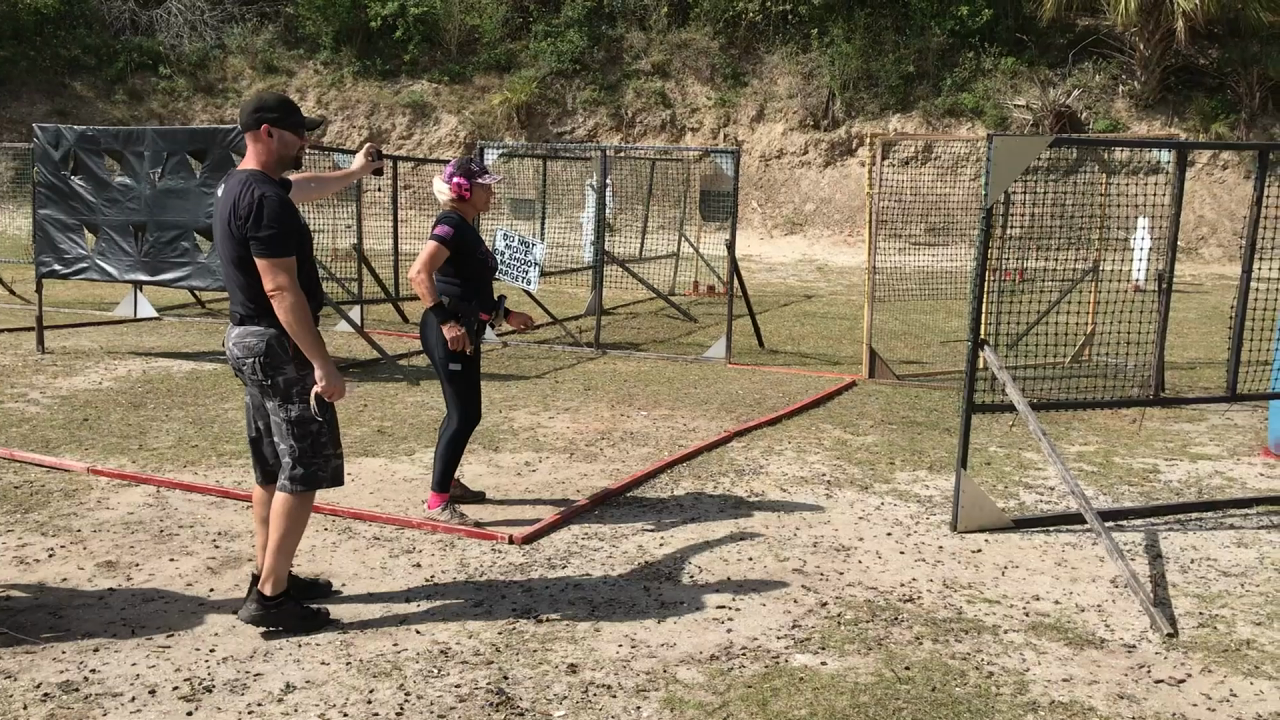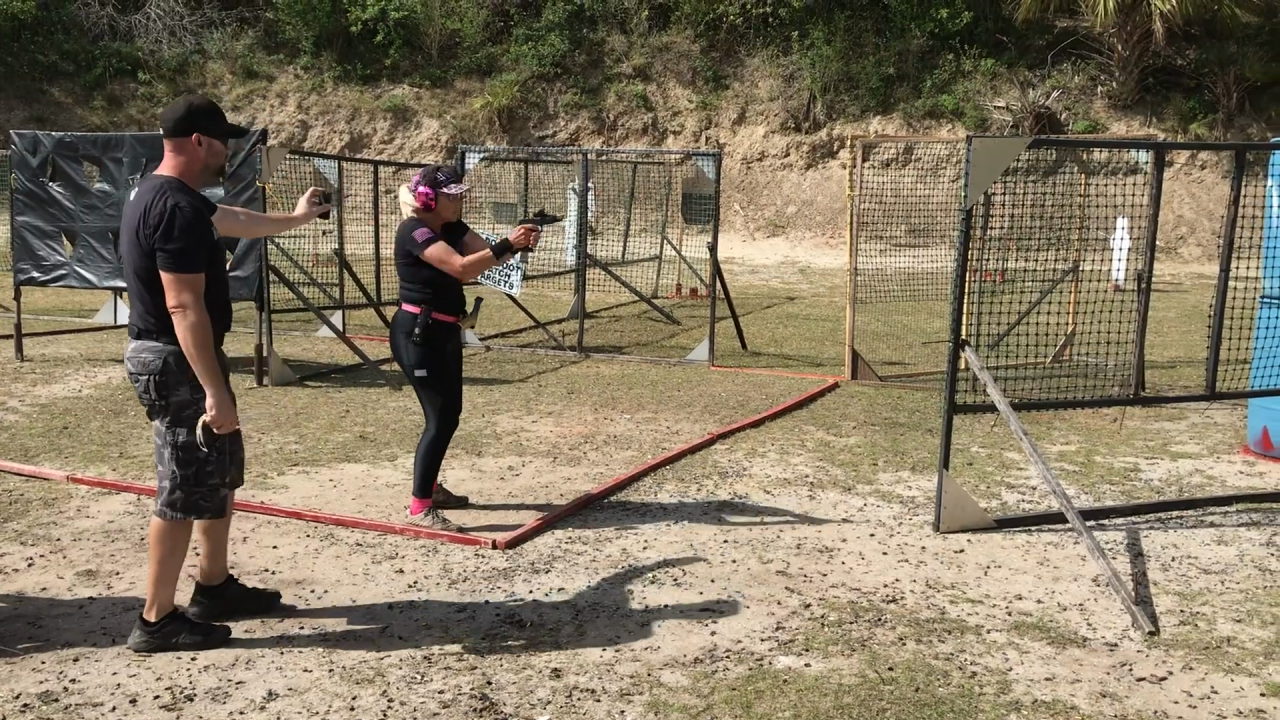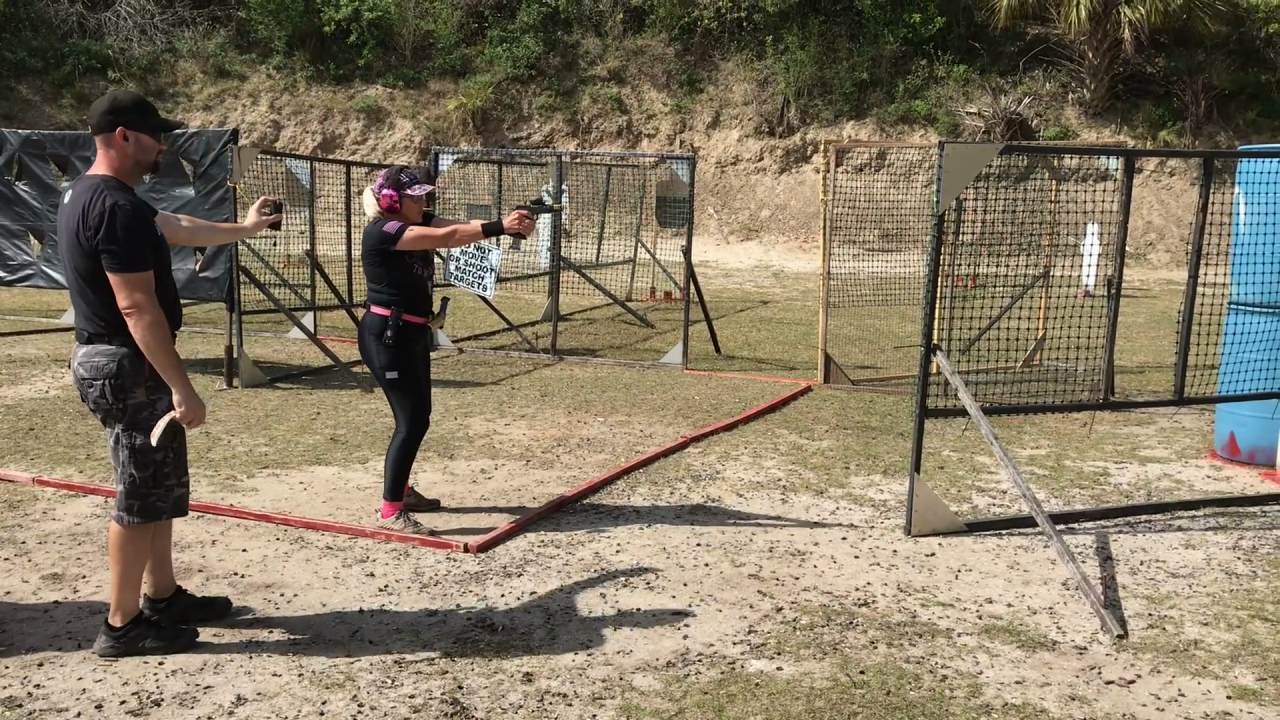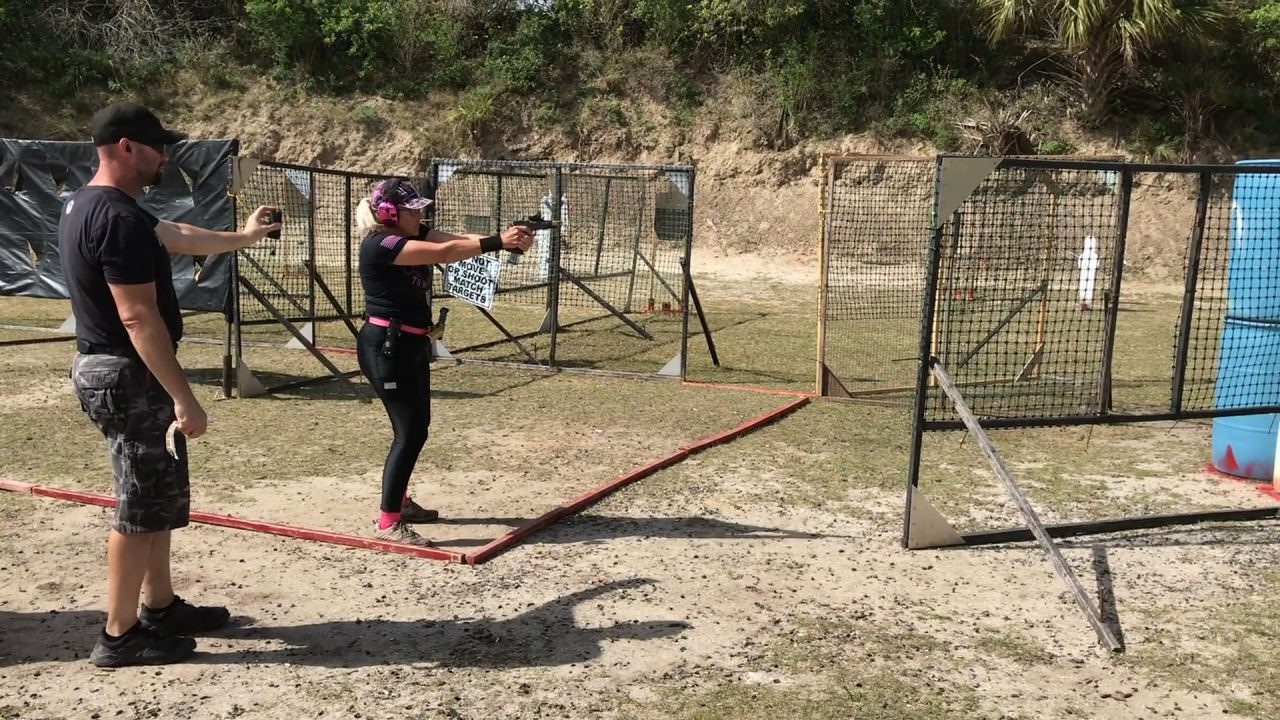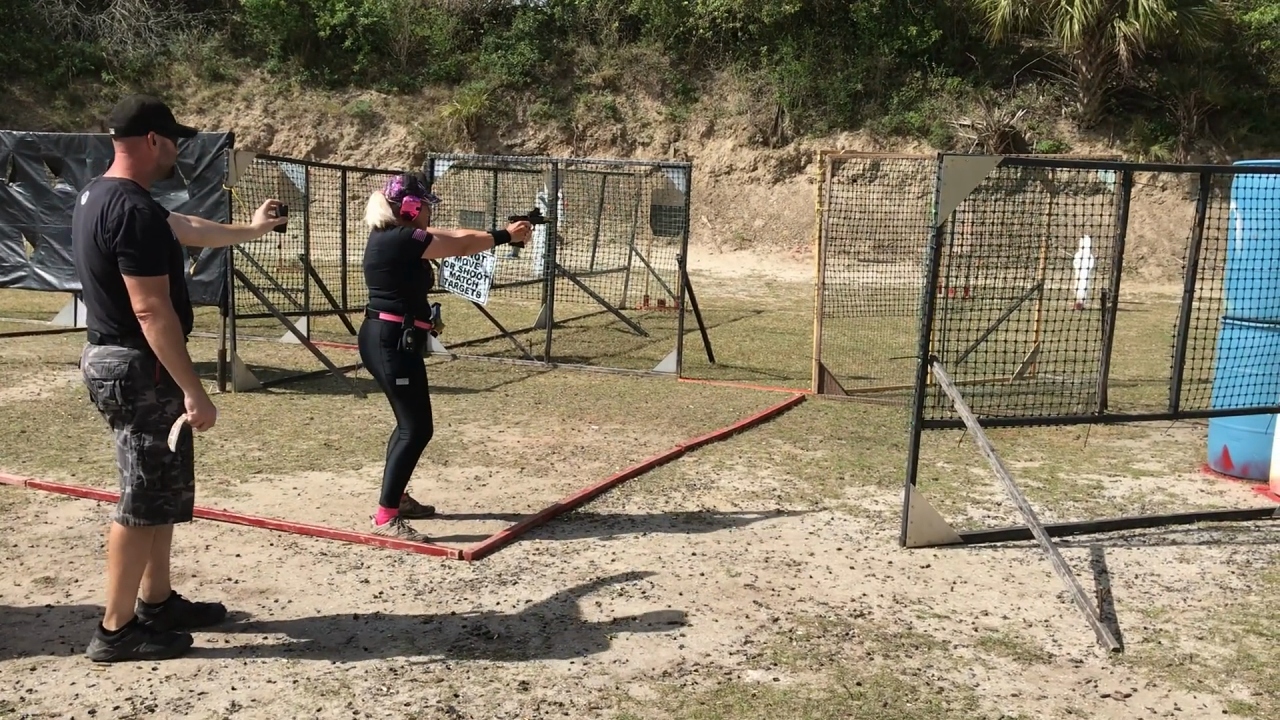
dt=1s
person 1, frame 1
left shoulder: (240, 184)
right shoulder: (264, 200)
left elbow: (303, 187)
right elbow: (282, 291)
left wrist: (353, 172)
right wrist: (322, 364)
left hip: (250, 342)
right hip: (276, 346)
left knee: (275, 469)
right knee: (306, 469)
left ankle: (270, 578)
right ankle: (270, 596)
person 1, frame 2
left shoulder: (158, 193)
right shoulder: (177, 208)
left elbow: (231, 219)
right elbow: (185, 309)
left wrist: (294, 219)
right wrist: (216, 391)
left hip: (170, 358)
right hip: (176, 364)
left knee: (217, 475)
right knee: (186, 490)
left ankle: (214, 586)
right ankle: (156, 620)
person 1, frame 3
left shoulder: (90, 193)
right shoulder: (117, 206)
left elbow: (176, 227)
right elbow: (138, 308)
left wrist: (243, 228)
right wrist: (182, 387)
left hip: (118, 361)
right hip: (129, 367)
left knee: (161, 488)
right knee: (141, 496)
left ankle: (163, 597)
right ankle: (122, 625)
person 1, frame 4
left shoulder: (89, 203)
right shoulder: (119, 218)
left elbow: (177, 236)
right elbow: (139, 319)
left wrist: (243, 237)
right wrist: (184, 398)
left hip: (111, 369)
right hip: (129, 377)
left knee: (159, 497)
right knee: (143, 505)
left ankle: (160, 607)
right ankle: (120, 635)
person 1, frame 5
left shoulder: (100, 195)
right shoulder: (133, 210)
left elbow: (184, 228)
right elbow: (152, 311)
left wrist: (249, 229)
right wrist: (193, 391)
left hip: (117, 359)
right hip: (138, 369)
left knee: (160, 491)
right knee: (144, 499)
left ankle: (157, 603)
right ankle: (116, 629)
person 2, frame 1
left shoulder: (466, 228)
right shoulder: (450, 225)
right elbow: (419, 275)
left wrist: (505, 314)
right wrist: (447, 321)
left hip: (466, 330)
right hip: (450, 332)
left knee: (464, 412)
right knee: (464, 415)
left ankle: (448, 482)
right ankle: (436, 501)
person 2, frame 2
left shoulder: (450, 225)
right shoulder: (415, 232)
left elbow: (484, 248)
right elbow: (462, 267)
left wrist: (518, 241)
right wrist: (507, 245)
left hip: (444, 333)
right hip: (417, 335)
left knee: (448, 414)
right knee: (441, 419)
left ankle: (429, 488)
right ankle: (418, 507)
person 2, frame 3
left shoulder: (418, 223)
right shoulder: (381, 232)
left elbow: (462, 225)
right elbow: (446, 237)
left wrist: (508, 225)
right wrist: (500, 227)
left hip: (413, 334)
right hip: (387, 336)
left knee: (418, 416)
right knee: (411, 421)
left ankle: (401, 491)
right ankle: (389, 511)
person 2, frame 4
left shoulder: (414, 235)
right shoulder: (378, 245)
left elbow: (459, 239)
right elbow: (444, 253)
left wrist: (505, 240)
right wrist: (497, 243)
left hip: (412, 345)
right hip: (386, 348)
left knee: (417, 426)
right knee: (410, 433)
left ankle: (399, 502)
right ankle: (387, 522)
person 2, frame 5
left shoulder: (394, 232)
right shoulder: (399, 239)
left elbow: (455, 236)
right elbow: (461, 247)
left wrist: (504, 233)
right wrist: (505, 236)
left hip: (391, 339)
right hip: (392, 342)
left knee: (409, 422)
right knee: (417, 429)
left ankle: (396, 497)
right ankle: (385, 517)
